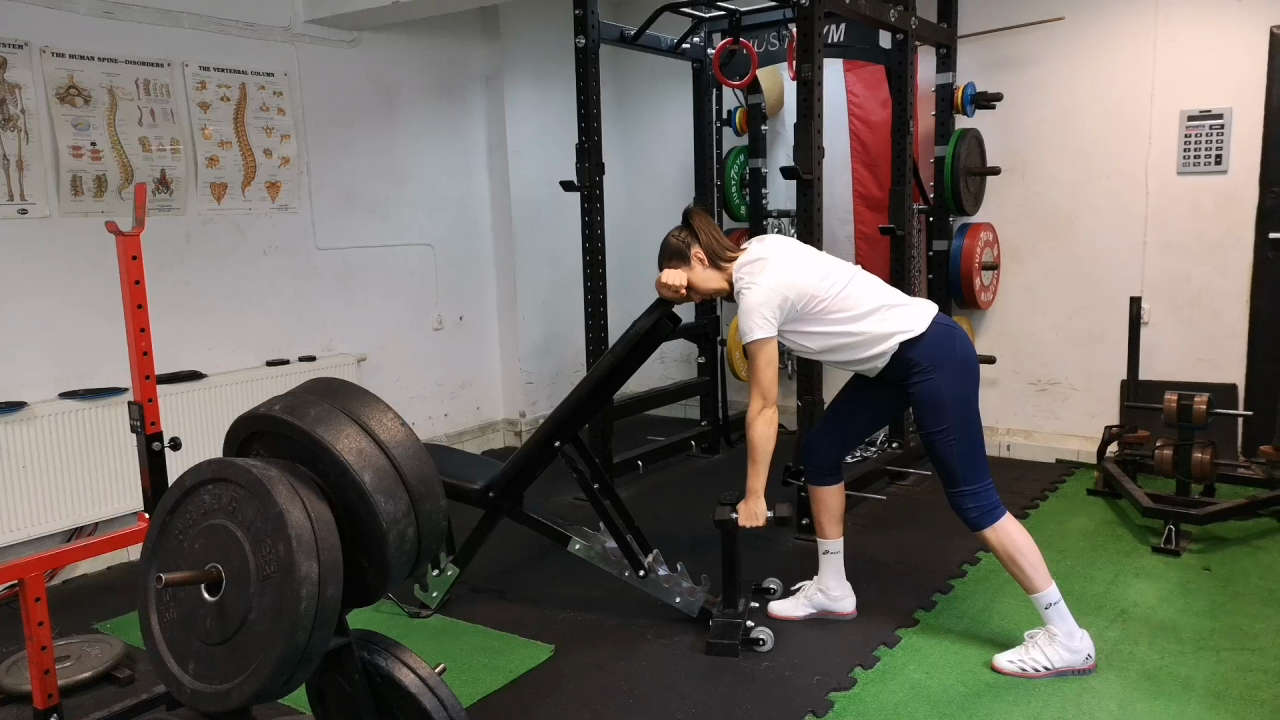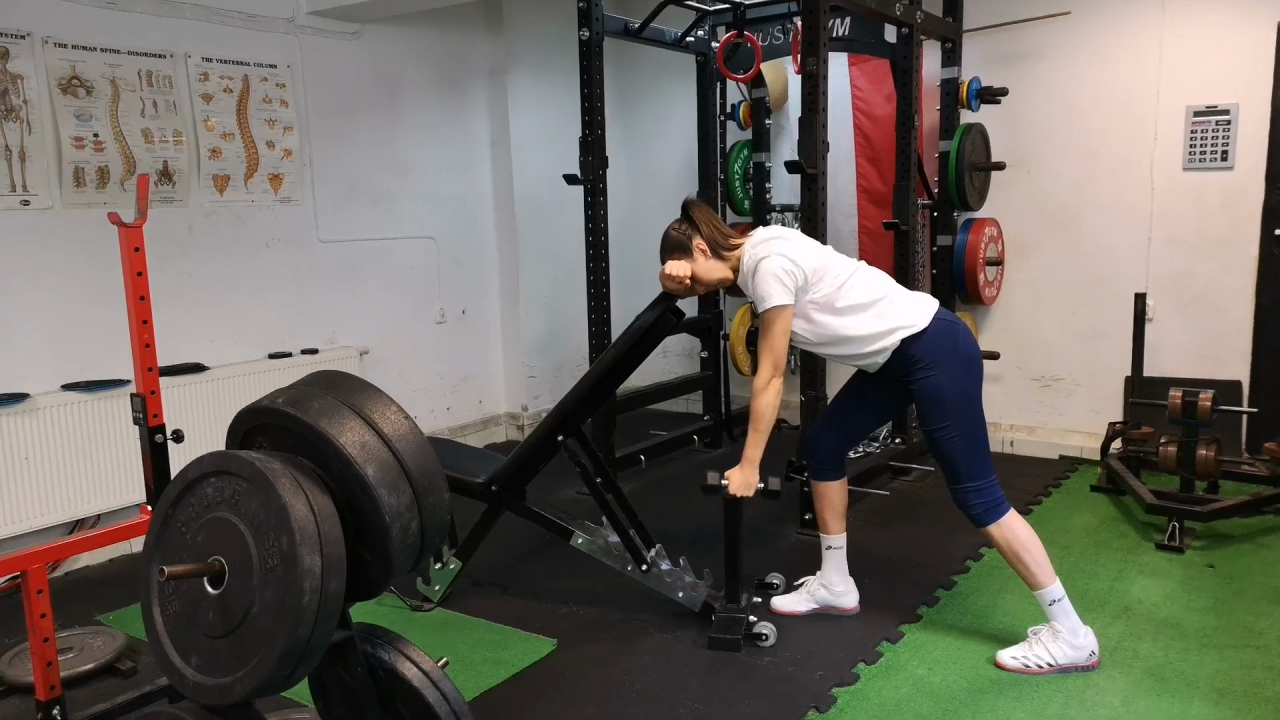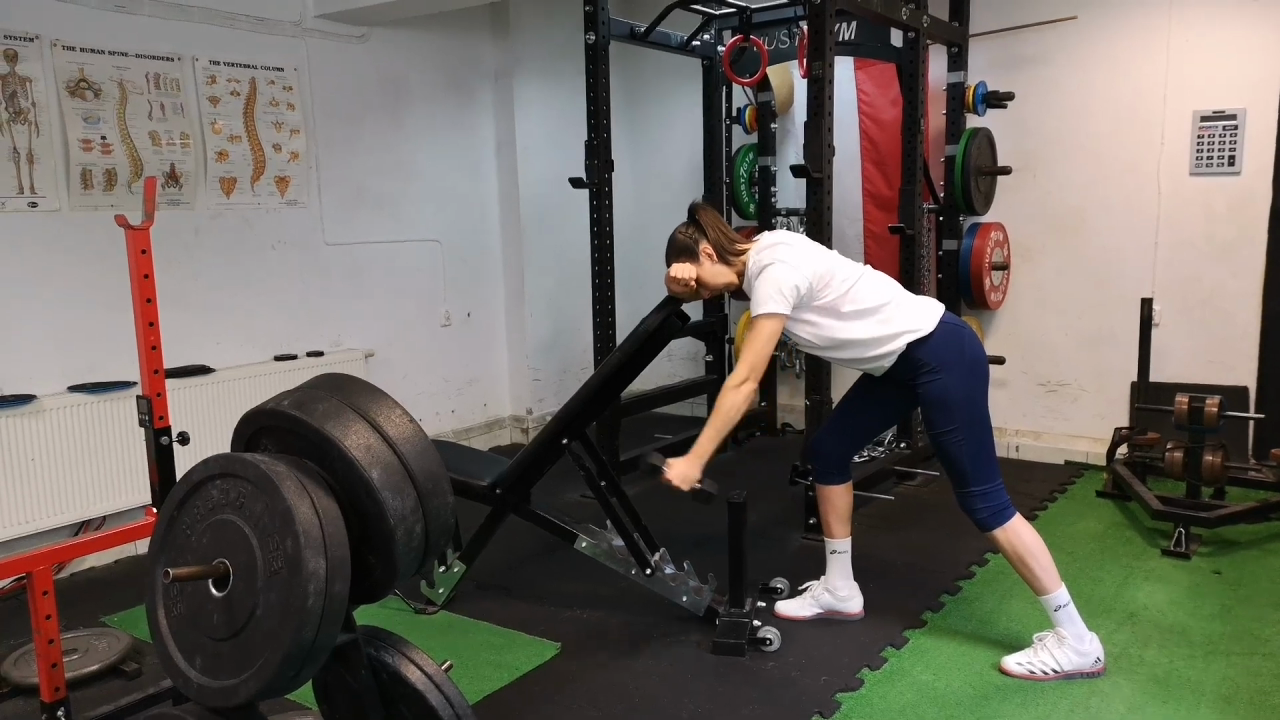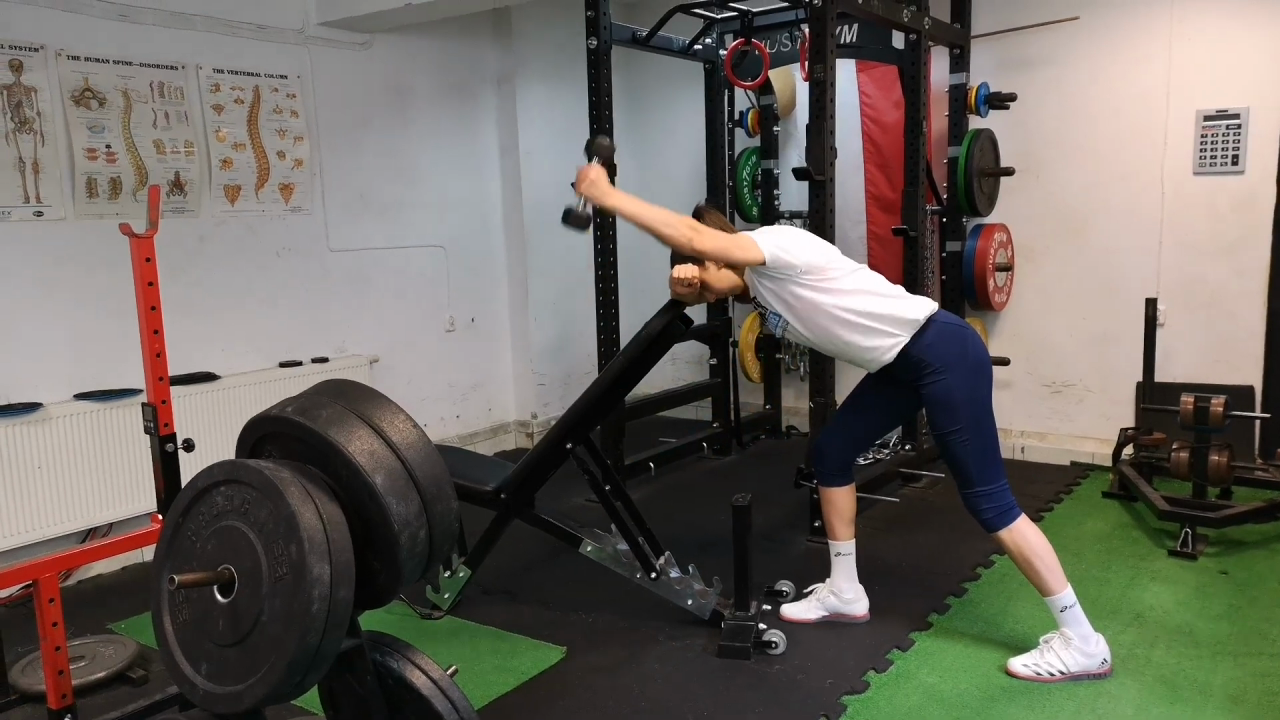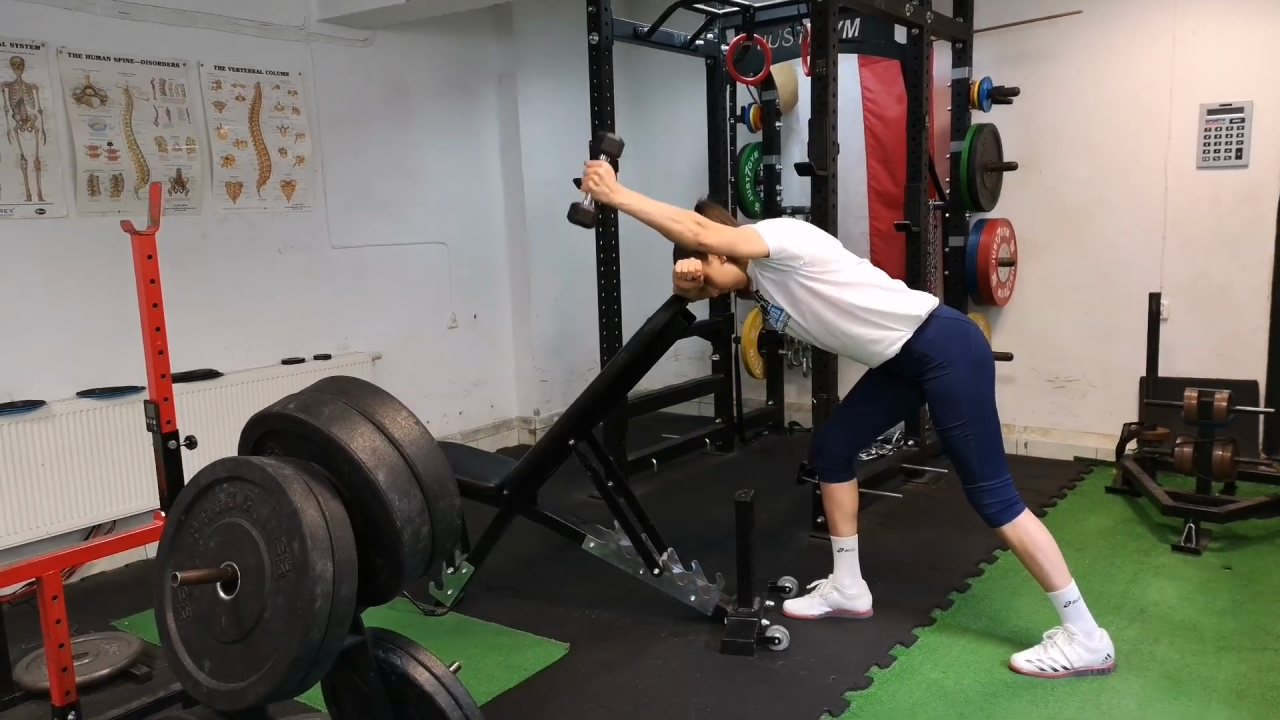
dt=0.7s
person 1, frame 1
left shoulder: (757, 291)
right shoulder: (752, 255)
left elbow: (763, 407)
left wrist: (754, 495)
right wrist: (675, 285)
left hip: (932, 355)
right hip: (897, 356)
left knee: (971, 497)
right knee: (820, 451)
left ankle: (1067, 638)
right ankle: (832, 590)
person 1, frame 2
left shoulder: (768, 265)
right shoulder: (753, 250)
left elbow: (771, 376)
left wrist: (748, 465)
right wrist: (678, 277)
left hip: (934, 349)
right hip: (895, 354)
left knee: (975, 494)
right knee: (823, 447)
left ankle: (1070, 635)
right ankle: (835, 585)
person 1, frame 3
left shoulder: (773, 271)
right shoulder: (756, 256)
left elbow: (744, 380)
right elbow: (688, 288)
left wrist: (694, 461)
right wrist: (681, 279)
left hip: (941, 355)
right hip: (902, 358)
left knee: (982, 498)
right knee: (827, 451)
left ankle: (1077, 642)
right ankle: (840, 590)
person 1, frame 4
left shoulder: (775, 245)
right shoulder: (756, 281)
left elbow: (697, 240)
left wrist: (609, 198)
right wrist: (688, 280)
left hip: (941, 354)
right hip: (900, 363)
left knee: (987, 499)
right knee: (831, 454)
left ankle: (1082, 644)
right ankle: (845, 592)
person 1, frame 5
left shoulder: (777, 239)
right shoulder: (757, 280)
left elbow: (699, 231)
left wrist: (614, 194)
right wrist: (688, 275)
left hip: (944, 348)
right hip: (901, 360)
left knee: (990, 493)
right knee: (831, 449)
left ankle: (1086, 636)
right ankle: (848, 586)
